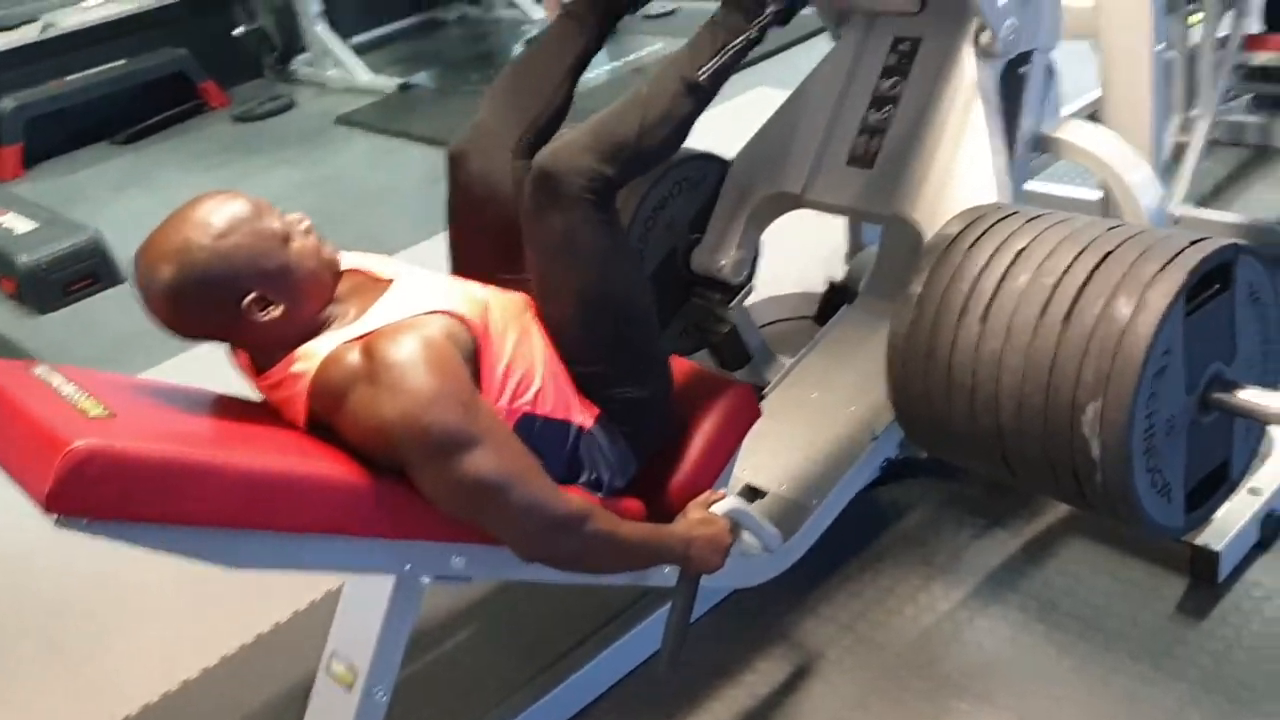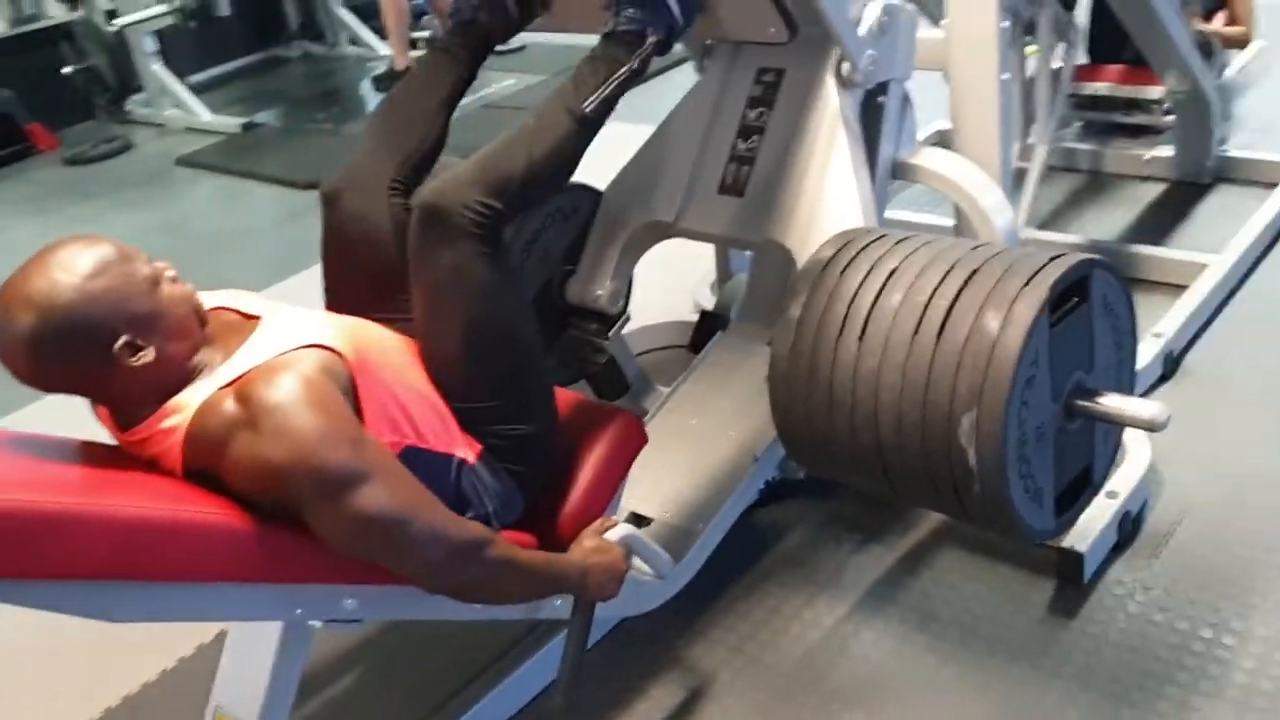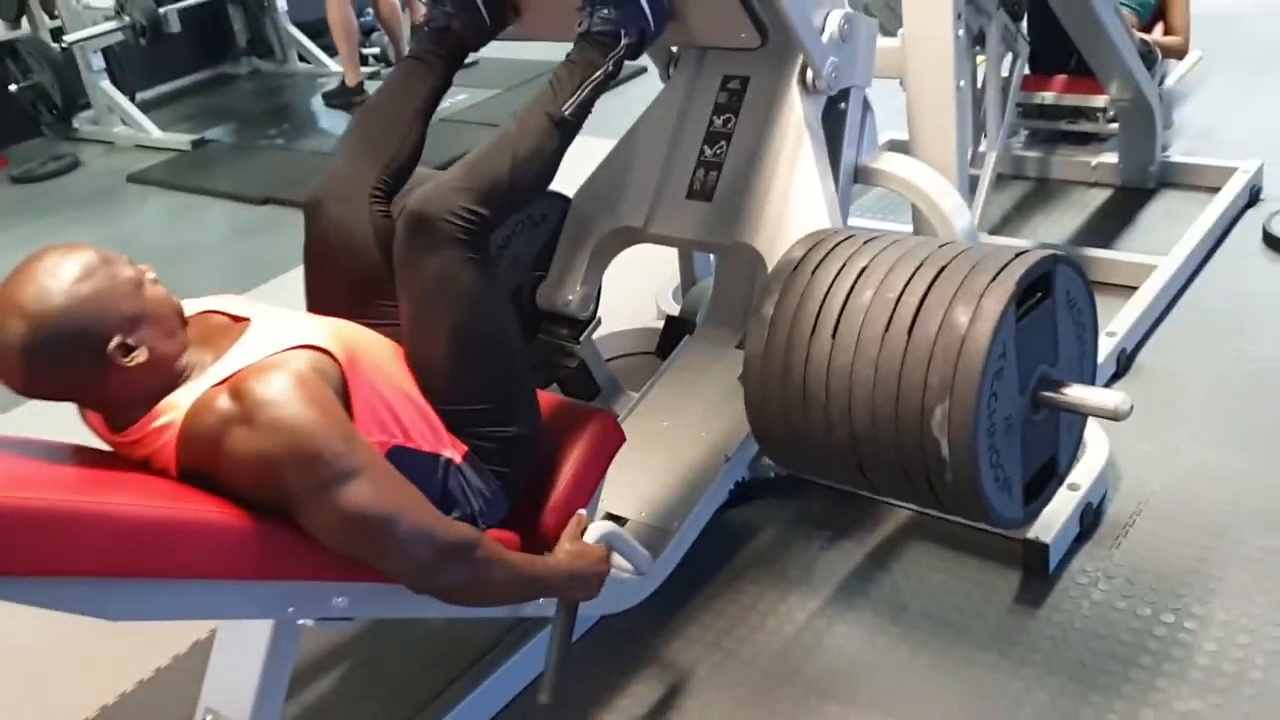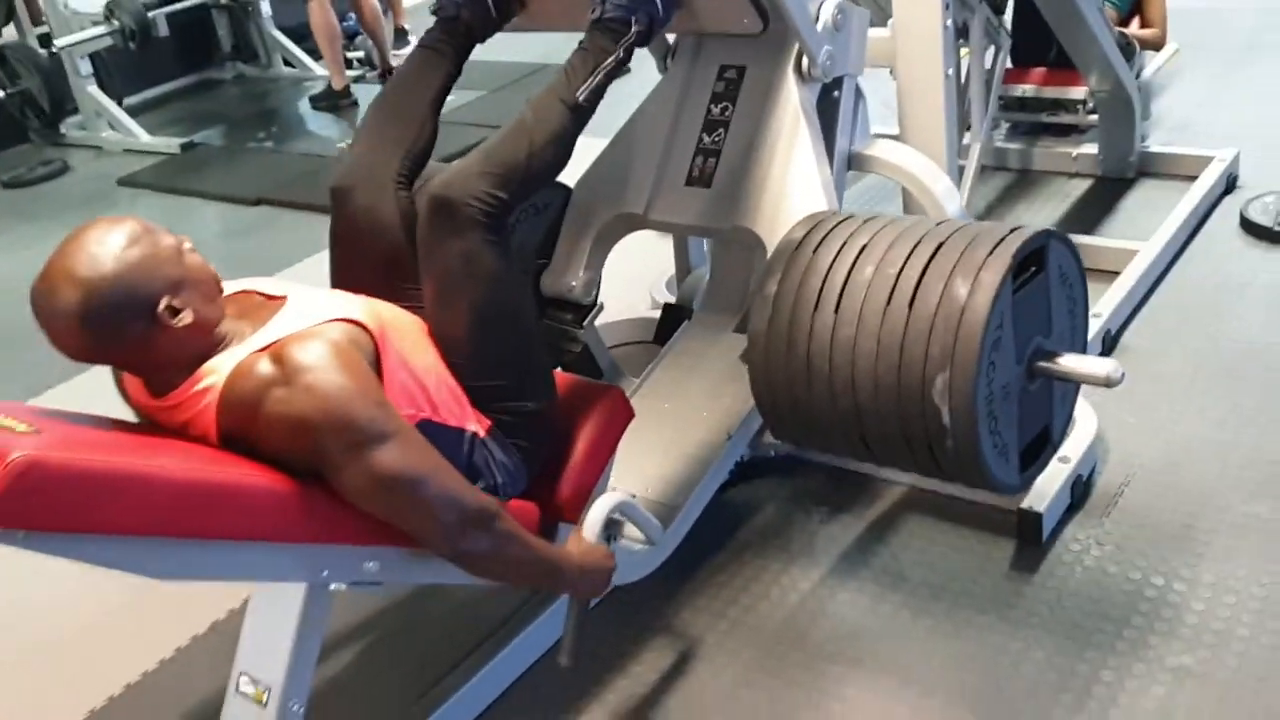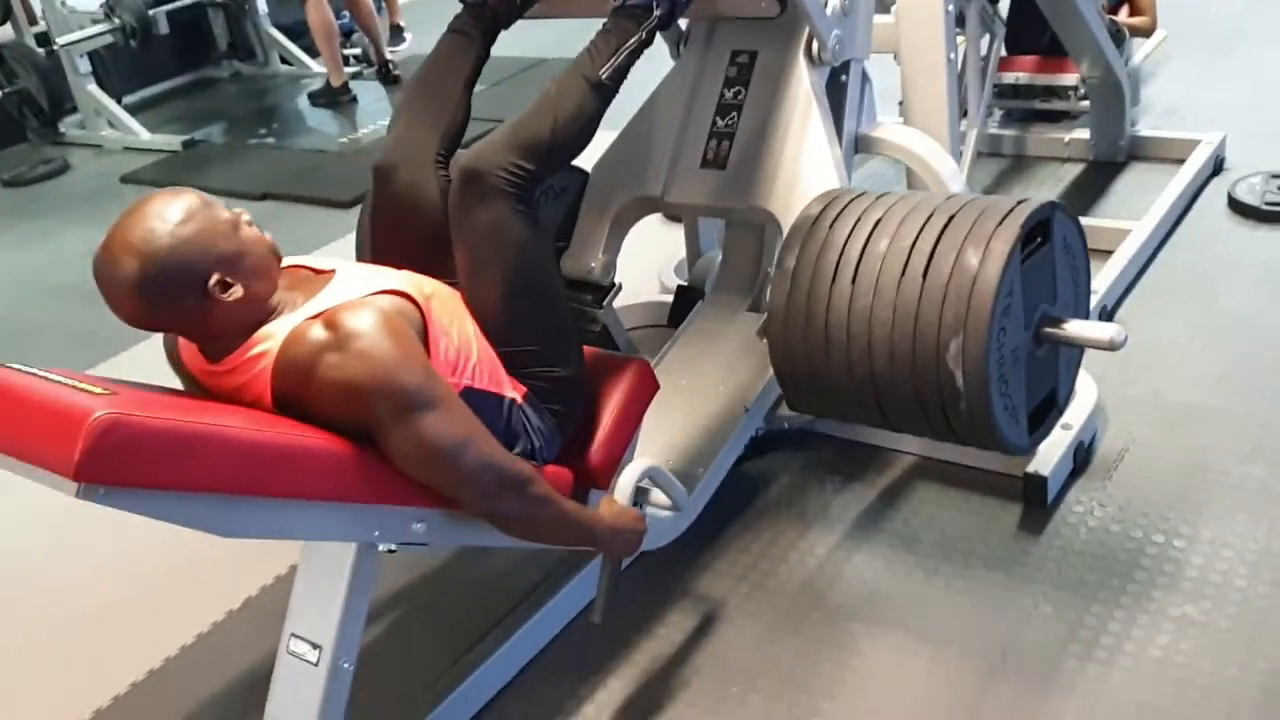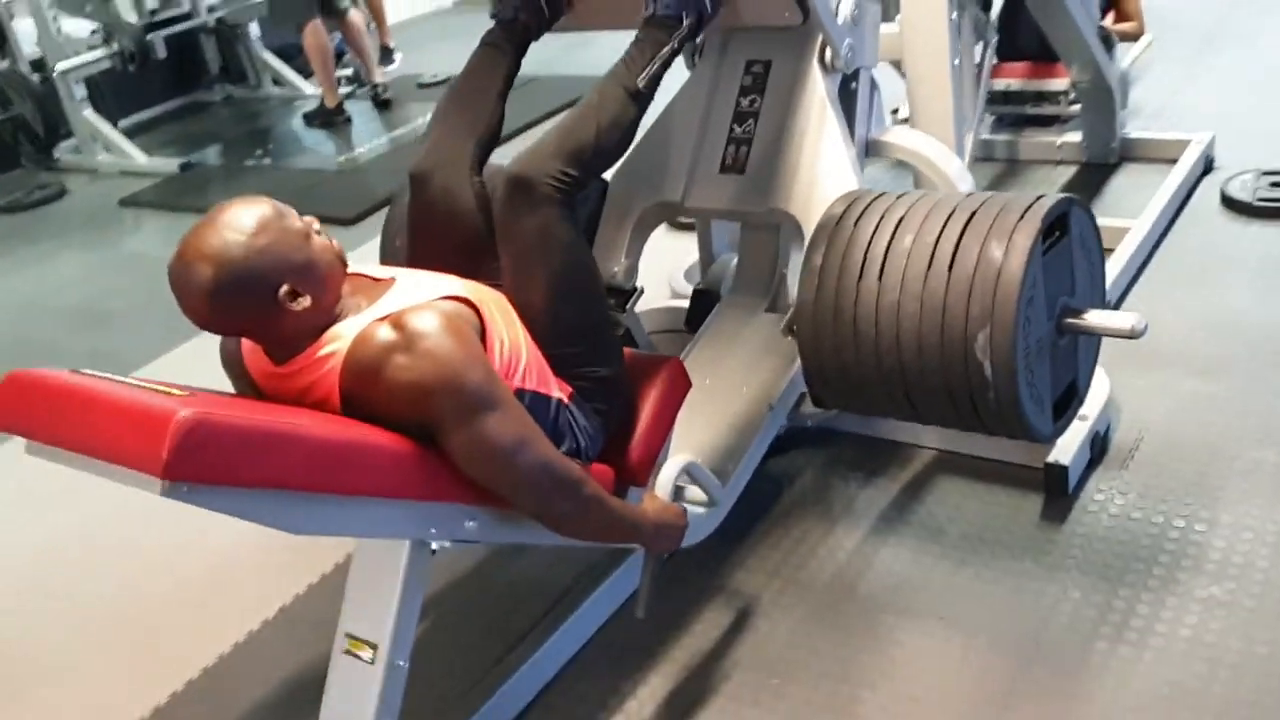
dt=0.3s
person 1, frame 1
left shoulder: (271, 338)
right shoulder: (397, 375)
right elbow: (548, 530)
right wrist: (682, 542)
right hip: (601, 430)
left knee: (486, 153)
right knee: (567, 171)
person 1, frame 2
left shoulder: (125, 382)
right shoulder: (273, 414)
right elbow: (447, 561)
right wrist: (577, 571)
right hip: (483, 463)
left knee: (362, 190)
right knee: (453, 208)
person 1, frame 3
left shoulder: (108, 389)
right shoulder: (264, 412)
right elbow: (436, 562)
right wrist: (560, 574)
right hip: (470, 464)
left knee: (343, 199)
right knee: (439, 215)
person 1, frame 4
left shoulder: (139, 366)
right shoulder: (299, 377)
right elbow: (460, 530)
right wrist: (569, 570)
right hip: (489, 437)
left knee: (364, 185)
right knee: (459, 200)
person 1, frame 5
left shoulder: (189, 341)
right shoulder: (349, 345)
right elbow: (497, 493)
right wrist: (600, 529)
left hip: (417, 402)
right hip: (524, 407)
left knee: (404, 166)
right knee: (489, 174)
person 1, frame 6
left shoulder: (242, 345)
right shoulder: (411, 347)
right elbow: (548, 496)
right wrist: (645, 524)
left hip: (458, 417)
right hip: (564, 406)
left knee: (442, 169)
right knee: (532, 181)
